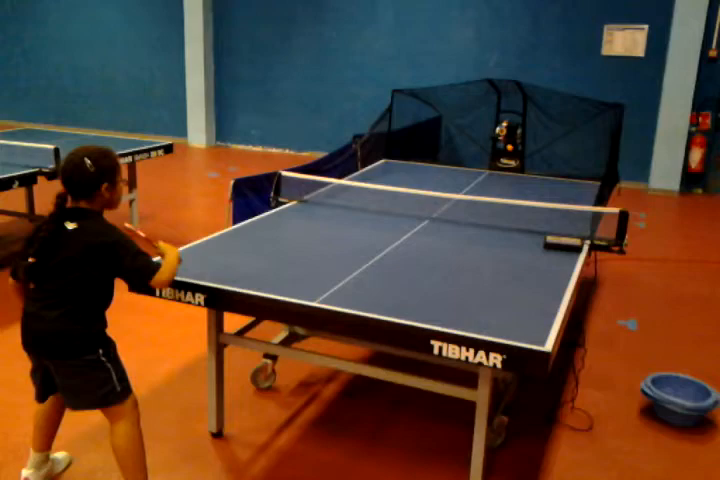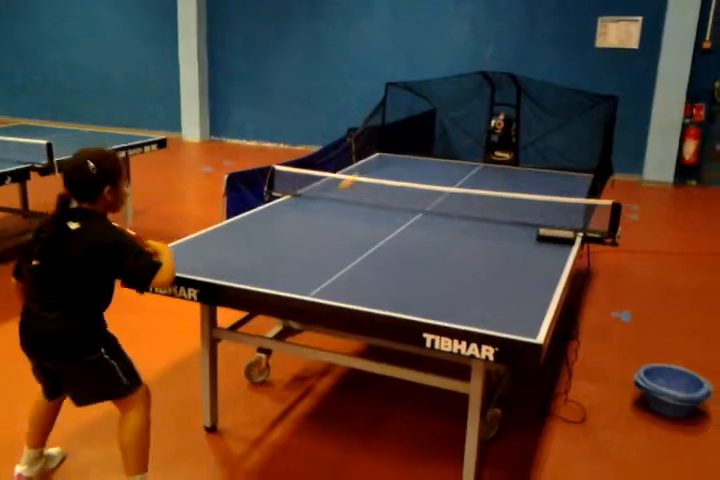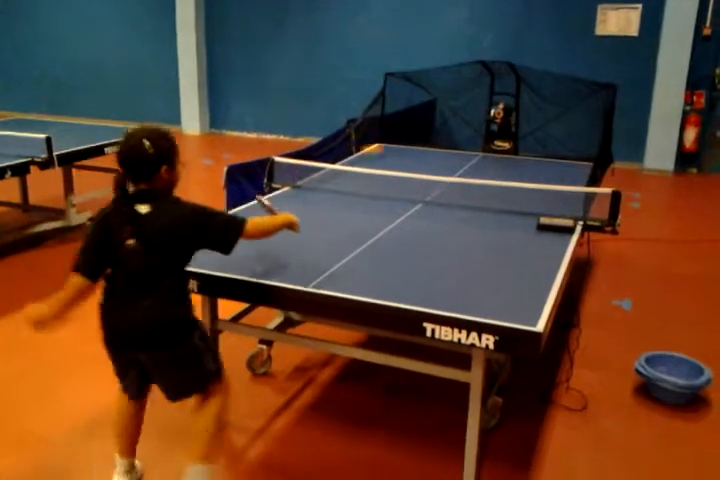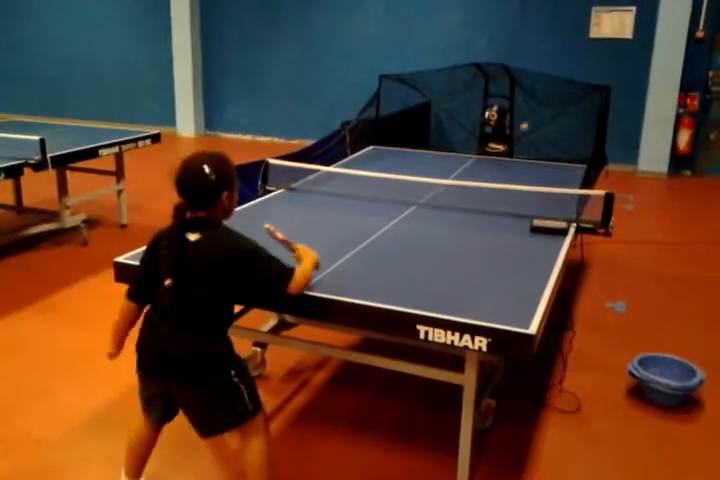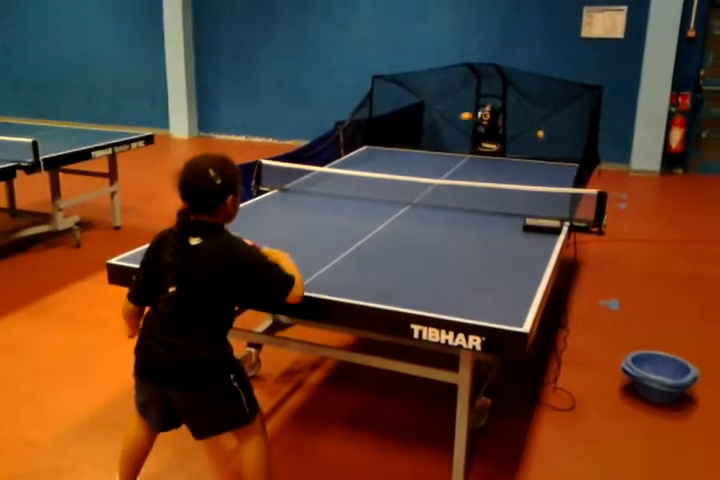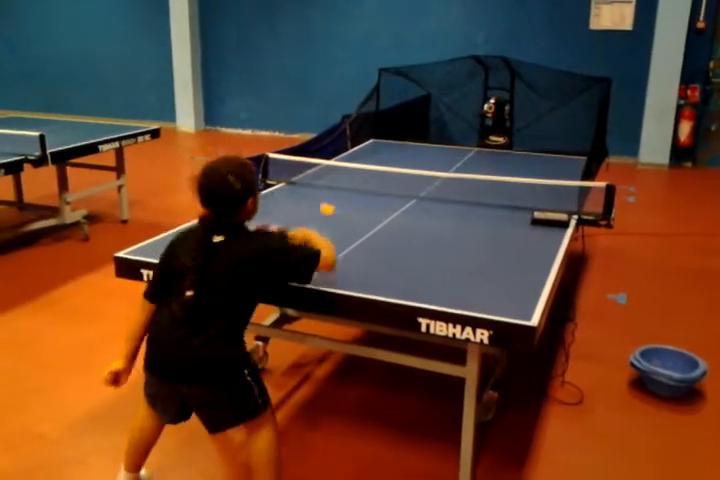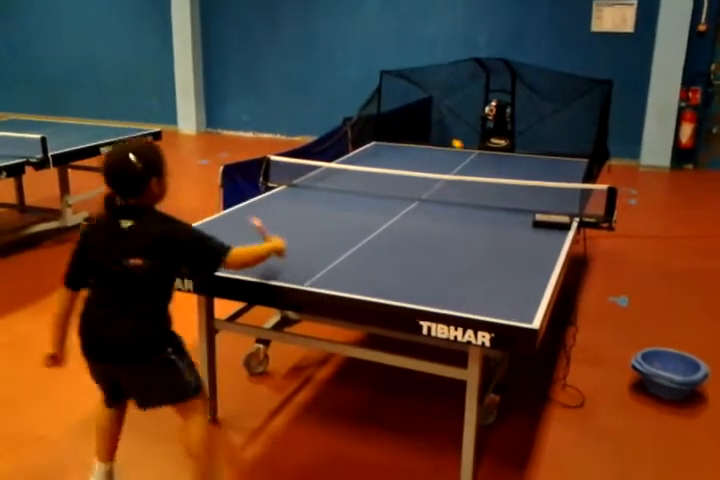
dt=0.4s
person 1, frame 1
left shoulder: (46, 227)
right shoulder: (108, 238)
left elbow: (18, 280)
right elbow: (160, 278)
right wrist: (172, 254)
left hip: (35, 334)
right hip: (79, 340)
left knee: (54, 393)
right knee: (123, 410)
person 1, frame 2
left shoulder: (51, 227)
right shoulder: (111, 239)
left elbow: (20, 280)
right elbow: (161, 280)
right wrist: (163, 251)
left hip: (34, 333)
right hip: (79, 340)
left knee: (53, 391)
right knee: (135, 400)
person 1, frame 3
left shoulder: (108, 218)
right shoulder: (185, 215)
left elbow: (84, 280)
right elbow: (251, 229)
left wrist: (52, 311)
right wrist: (281, 220)
left hip: (118, 328)
right hip: (170, 328)
left knee: (133, 394)
right knee: (214, 391)
person 1, frame 4
left shoulder: (162, 241)
right shoulder: (236, 248)
left elbow: (133, 303)
right elbow: (294, 285)
left wrist: (116, 342)
right wrist: (309, 258)
left hip: (153, 356)
right hip: (205, 362)
left knee: (150, 417)
right knee: (253, 429)
person 1, frame 5
left shoulder: (163, 242)
right shoulder: (236, 254)
left elbow: (132, 306)
right elbow: (293, 294)
left wrist: (138, 331)
right wrist: (282, 259)
left hip: (151, 361)
right hip: (203, 368)
left knee: (146, 423)
right knee: (250, 432)
person 1, frame 6
left shoulder: (183, 242)
right shoulder: (260, 249)
left elbow: (149, 304)
right elbow: (327, 260)
left wrist: (125, 359)
right wrist: (303, 238)
left hip: (163, 356)
right hip: (217, 364)
left knee: (154, 412)
right knee: (261, 424)
person 1, frame 7
left shoulder: (95, 230)
right shoulder: (168, 232)
left elbow: (69, 290)
right elbow: (232, 260)
left wrist: (57, 342)
right wrist: (270, 246)
left hip: (96, 341)
right hip: (146, 343)
left knee: (114, 400)
right knee: (194, 408)
